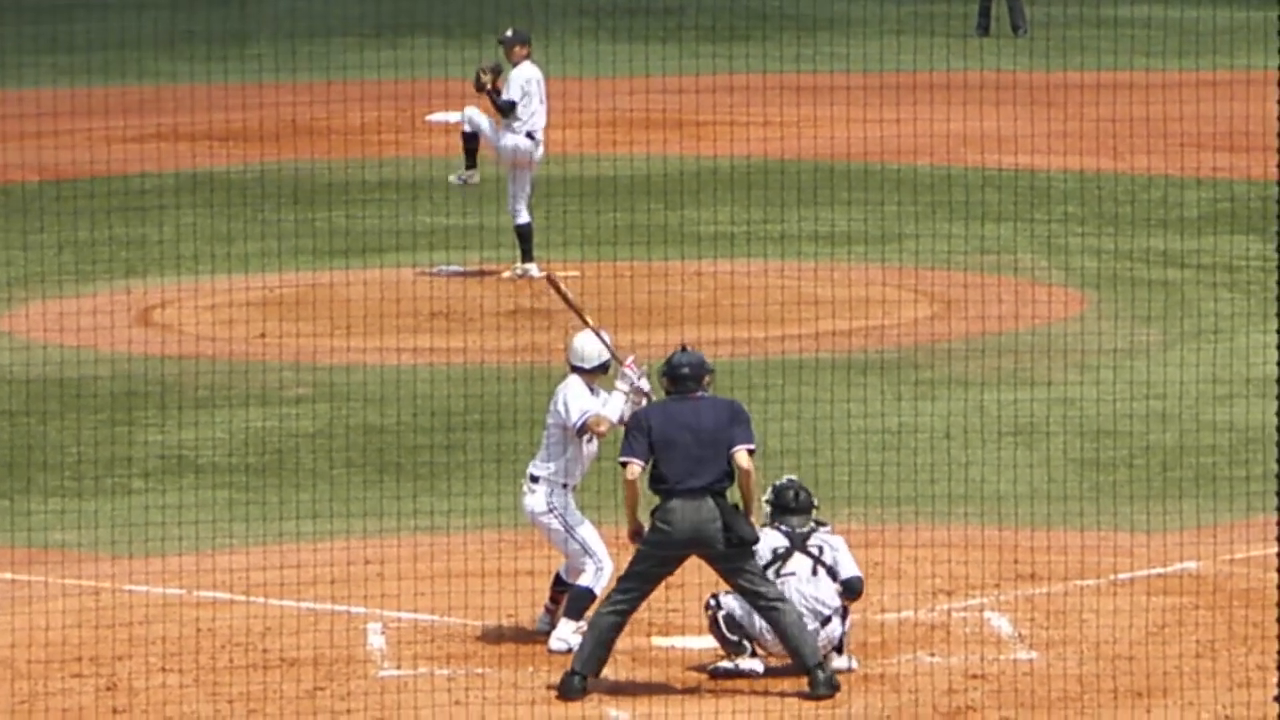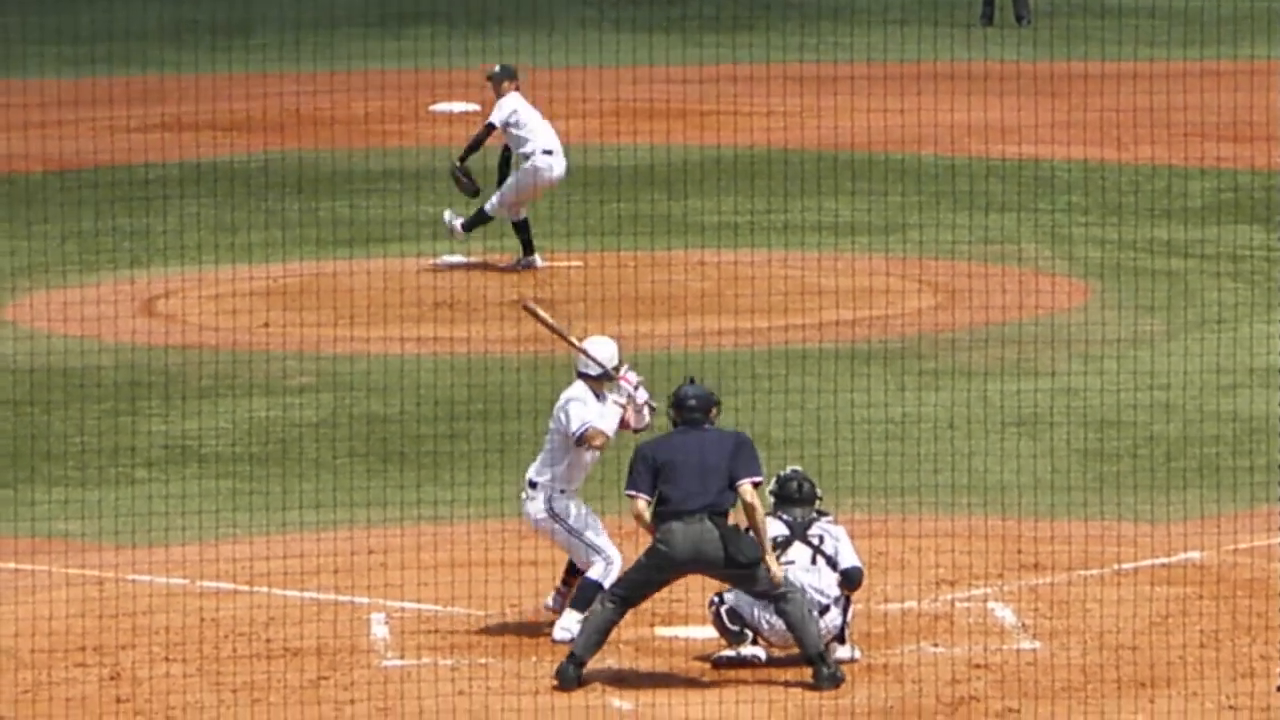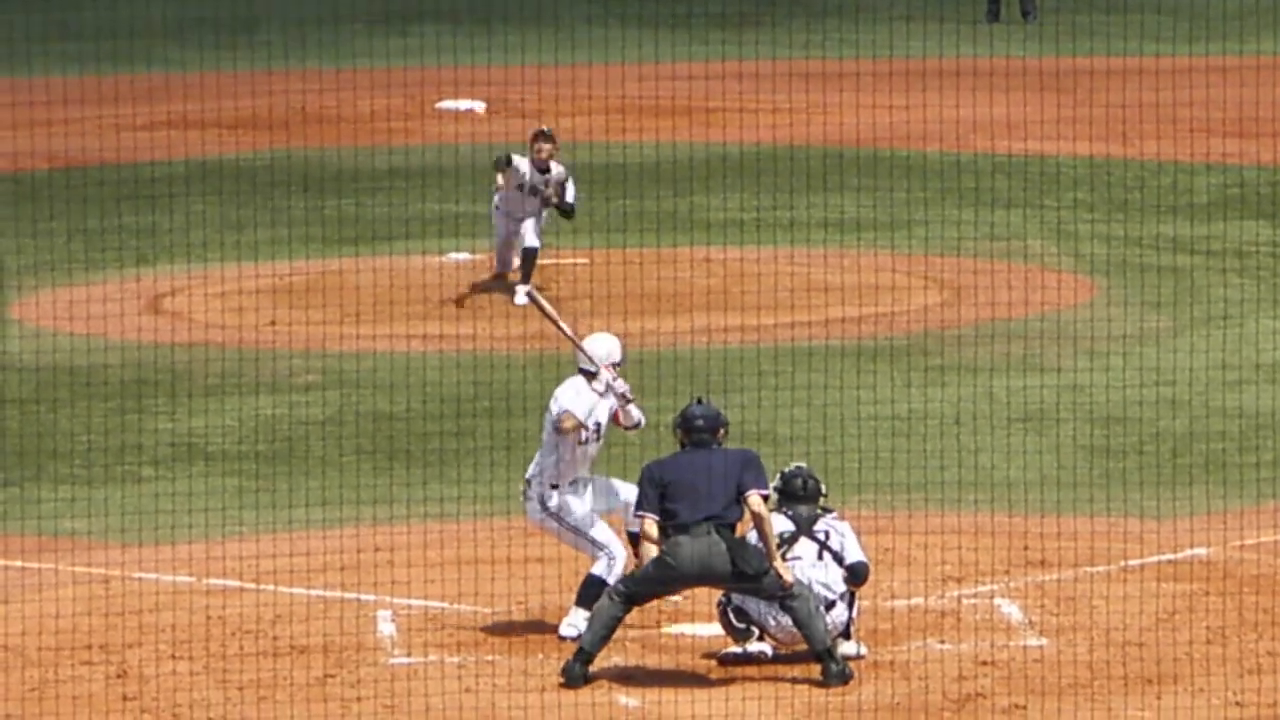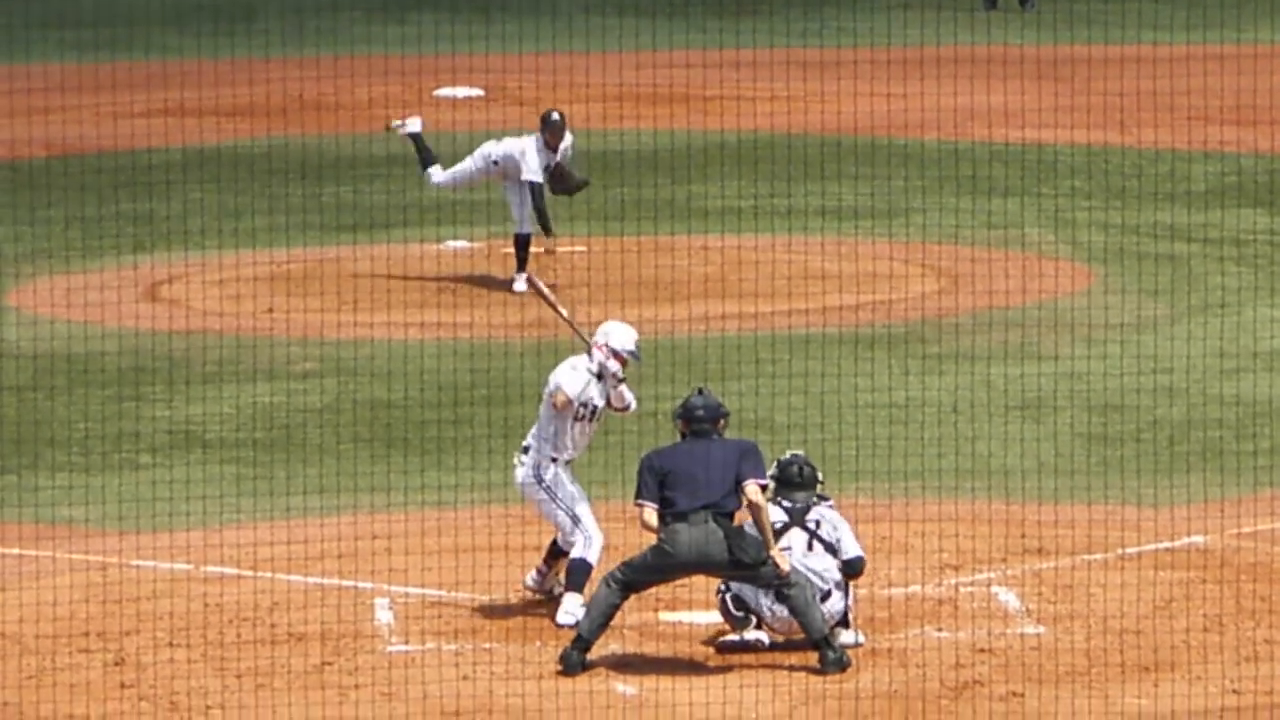
dt=0.5s
person 1, frame 1
left shoulder: (646, 416)
right shoulder: (730, 410)
left elbow: (631, 474)
right elbow: (744, 465)
left wrist: (632, 520)
right wrist: (748, 513)
left hip: (669, 518)
right hip: (716, 516)
left knee: (621, 600)
right knee: (769, 598)
left ankle: (577, 677)
right ankle: (818, 673)
person 1, frame 2
left shoulder: (650, 448)
right shoulder: (736, 441)
left elbow: (639, 508)
right elbow: (749, 498)
right wrist: (766, 552)
left hip: (671, 540)
right hip: (716, 538)
left knee: (615, 597)
right knee: (784, 592)
left ankle: (572, 667)
right ankle: (823, 667)
person 1, frame 3
left shoulder: (656, 469)
right shoulder: (744, 458)
left elbow: (648, 529)
right elbow: (757, 508)
right wrist: (775, 559)
left hip: (677, 554)
right hip: (723, 552)
left knee: (619, 595)
right knee: (793, 591)
left ankle: (578, 665)
right ankle: (832, 665)
person 1, frame 4
left shoulder: (656, 458)
right shoulder: (743, 449)
left elbow: (647, 518)
right elbow: (755, 498)
right wrist: (771, 548)
left hip: (675, 543)
right hip: (720, 540)
left knee: (617, 583)
right knee: (788, 580)
left ankle: (576, 652)
right ankle: (829, 652)
person 2, frame 1
left shoulder: (592, 393)
right shoulder: (571, 391)
left elbow: (628, 418)
right elbow: (600, 427)
left wrist: (636, 394)
right wrist: (622, 387)
left hip: (553, 493)
right hip: (549, 496)
left knee: (581, 556)
right knee: (598, 564)
left ankle: (551, 617)
right ankle: (564, 635)
person 2, frame 2
left shoulder: (602, 397)
right shoulder: (575, 400)
left elbow: (637, 425)
right elbow: (596, 441)
left wrist: (638, 405)
right wrist: (619, 400)
left hip: (561, 494)
right hip: (549, 500)
left knee: (596, 542)
right knee: (608, 559)
left ankle: (565, 598)
right ankle: (568, 625)
person 2, frame 3
left shoulder: (603, 393)
right shoulder: (570, 390)
left elbow: (633, 424)
right elbow: (567, 426)
left wrist: (624, 399)
right wrist: (597, 389)
left hip: (576, 486)
right hip: (549, 497)
left knee: (635, 499)
right knee: (612, 555)
right ankle: (575, 623)
person 2, frame 4
left shoulder: (604, 377)
right shoulder: (572, 368)
left elbow: (626, 406)
right elbow: (559, 402)
left wrist: (616, 380)
right wrist: (590, 368)
left hip: (557, 467)
right hip: (540, 468)
left knee: (574, 527)
right knee: (589, 537)
left ankle: (542, 579)
right ankle: (571, 609)
person 3, frame 1
left shoulder: (519, 73)
right shoulder: (533, 72)
left elbow: (505, 110)
left wrist: (488, 89)
right wrist: (495, 89)
left hip: (517, 142)
right hip: (532, 146)
left knee: (470, 114)
right knee: (518, 206)
left ankle: (469, 172)
right ankle: (528, 264)
person 3, frame 2
left shoulder: (508, 103)
right shoulder: (521, 109)
left elbow: (485, 133)
right elbow: (507, 152)
left wrist: (461, 158)
right wrist: (502, 189)
left hip: (543, 163)
right hip: (555, 165)
left knee: (499, 201)
right knee: (513, 204)
left ankle: (463, 228)
right ankle: (530, 257)
person 3, frame 3
left shoulder: (561, 175)
right shoulder: (521, 166)
left elbow: (569, 213)
right elbow: (502, 161)
left wrist: (556, 202)
right wrist: (500, 175)
left hip: (532, 216)
right hip: (504, 213)
left knee: (530, 238)
right knee: (503, 260)
left ankle: (522, 287)
person 3, frame 4
left shoulder: (566, 140)
right shoulder: (533, 152)
left elbow: (553, 168)
right elbow: (537, 195)
right wrist: (548, 232)
left hip: (513, 173)
right hip: (493, 157)
left knee: (525, 223)
right knee: (438, 179)
left ankle: (520, 274)
right ankle: (413, 130)
person 4, frame 1
left shoulder: (761, 539)
right shoulder: (831, 540)
right elbow: (854, 588)
right wrist: (840, 597)
left hip: (776, 637)
right hip: (824, 638)
left knee: (717, 604)
right knee: (842, 598)
left ankle: (745, 657)
right ankle: (836, 655)
person 4, frame 2
left shoulder: (763, 528)
right shoulder: (833, 529)
right elbow: (854, 579)
left hip: (776, 628)
right hip: (825, 627)
left knee: (721, 602)
right knee: (842, 590)
left ankle: (746, 645)
right ankle: (838, 645)
person 4, frame 3
right shoulder: (838, 526)
right elbow: (859, 574)
left hip: (782, 625)
right hip: (830, 623)
left knee: (729, 602)
right knee: (847, 588)
left ankle: (753, 642)
right ankle: (843, 641)
person 4, frame 4
right shoulder: (831, 517)
right elbow: (855, 568)
left hip: (778, 615)
right hip: (827, 613)
left knee: (727, 589)
right knee: (842, 577)
left ankle: (749, 630)
right ankle: (842, 630)
